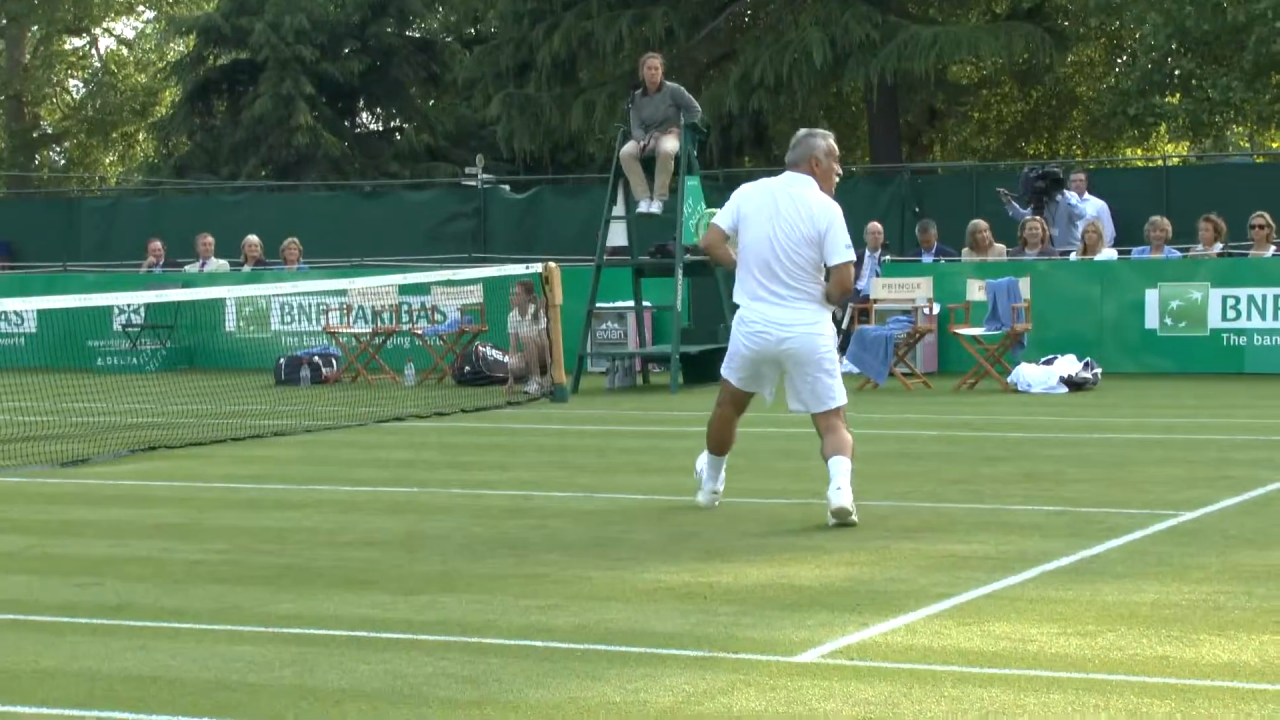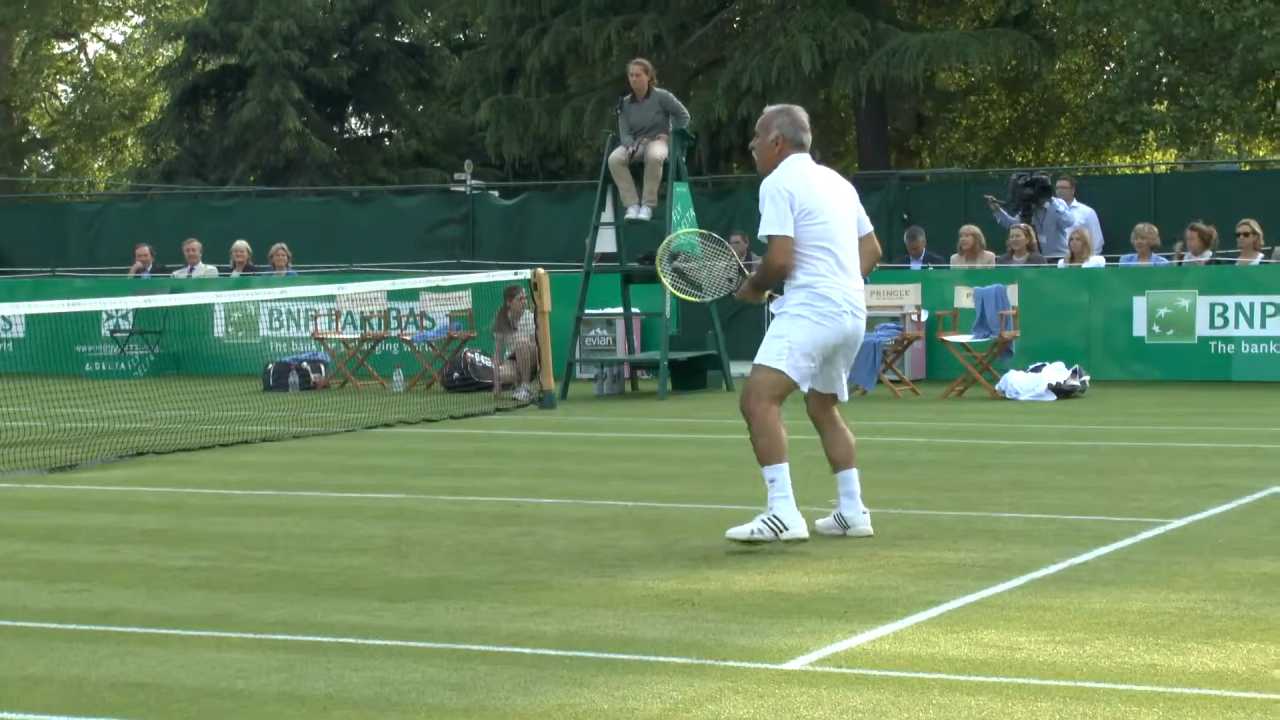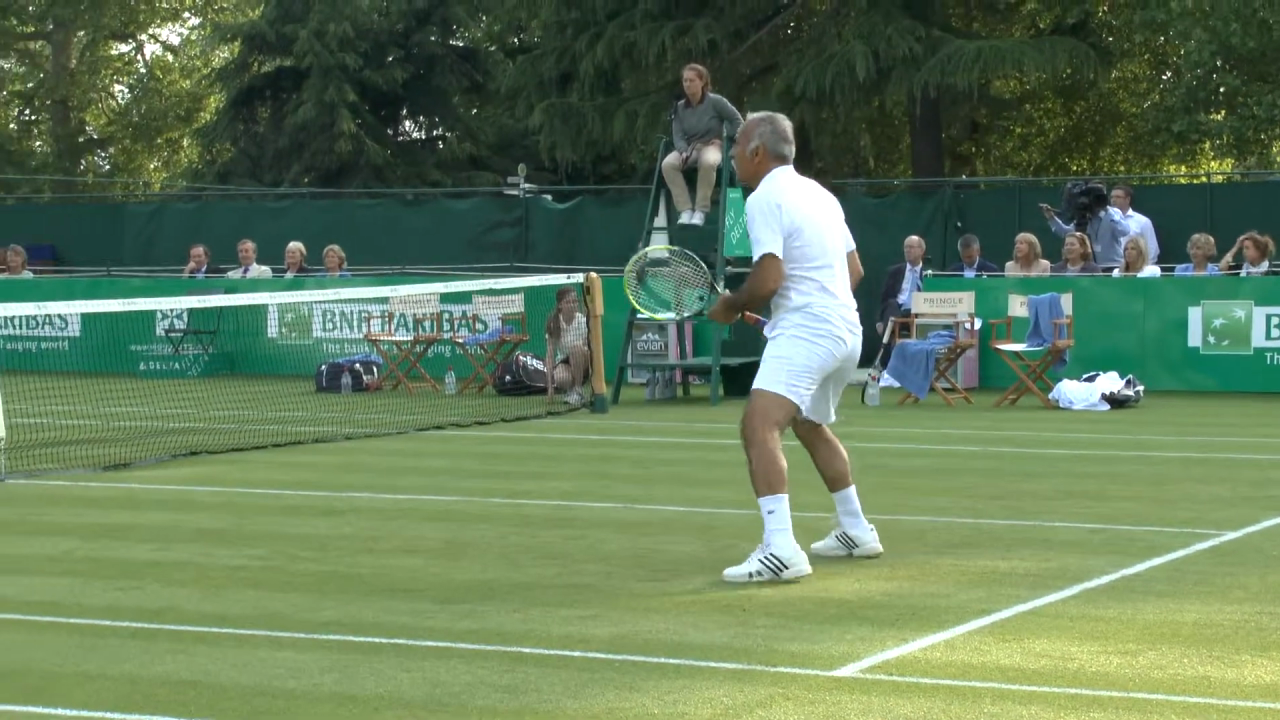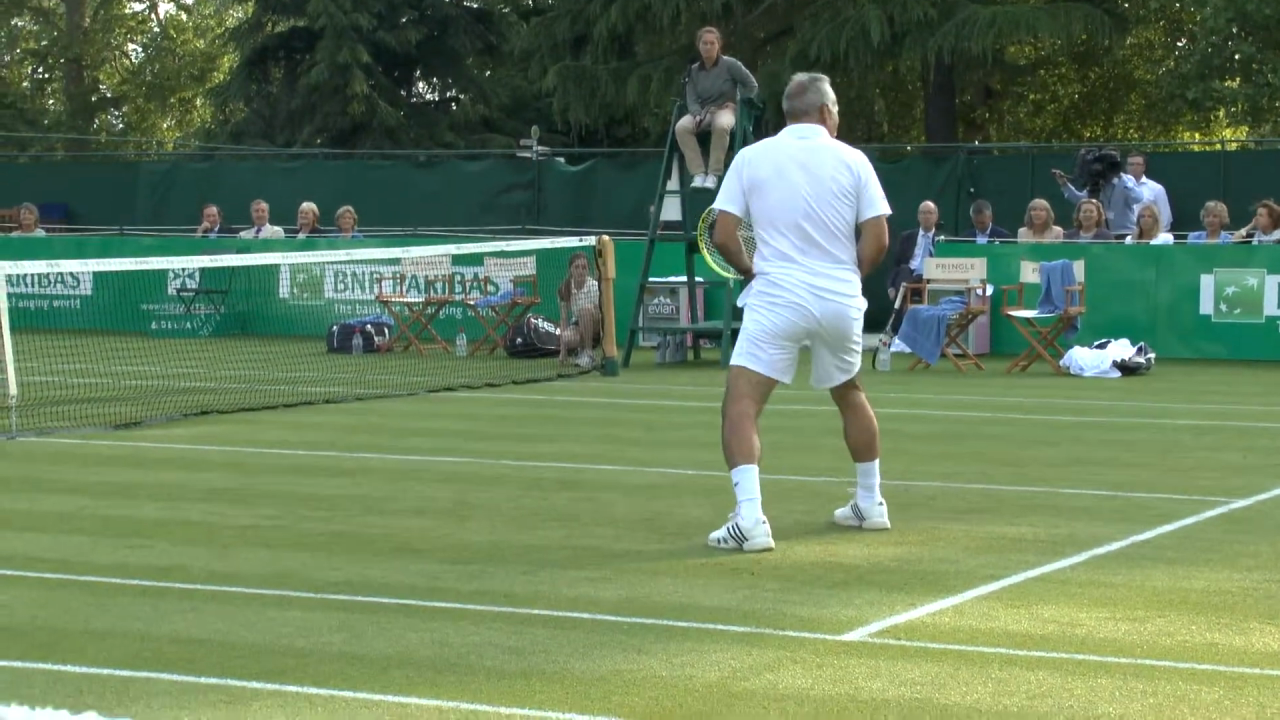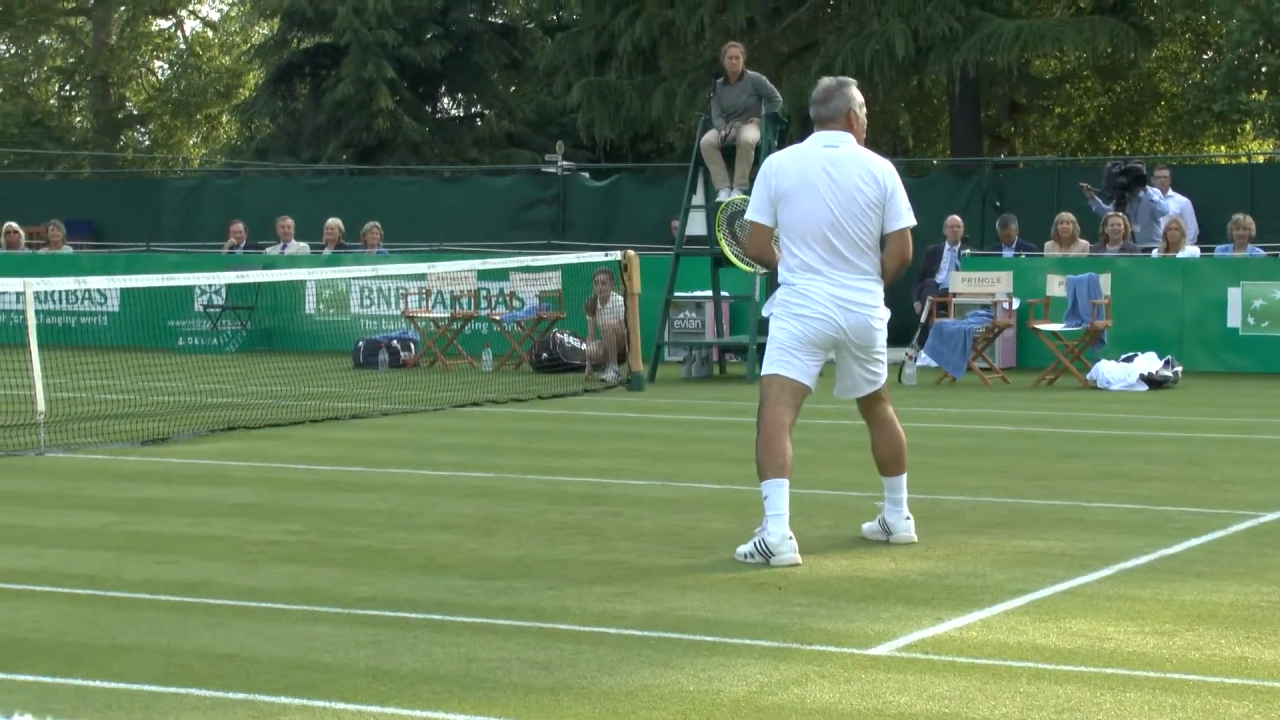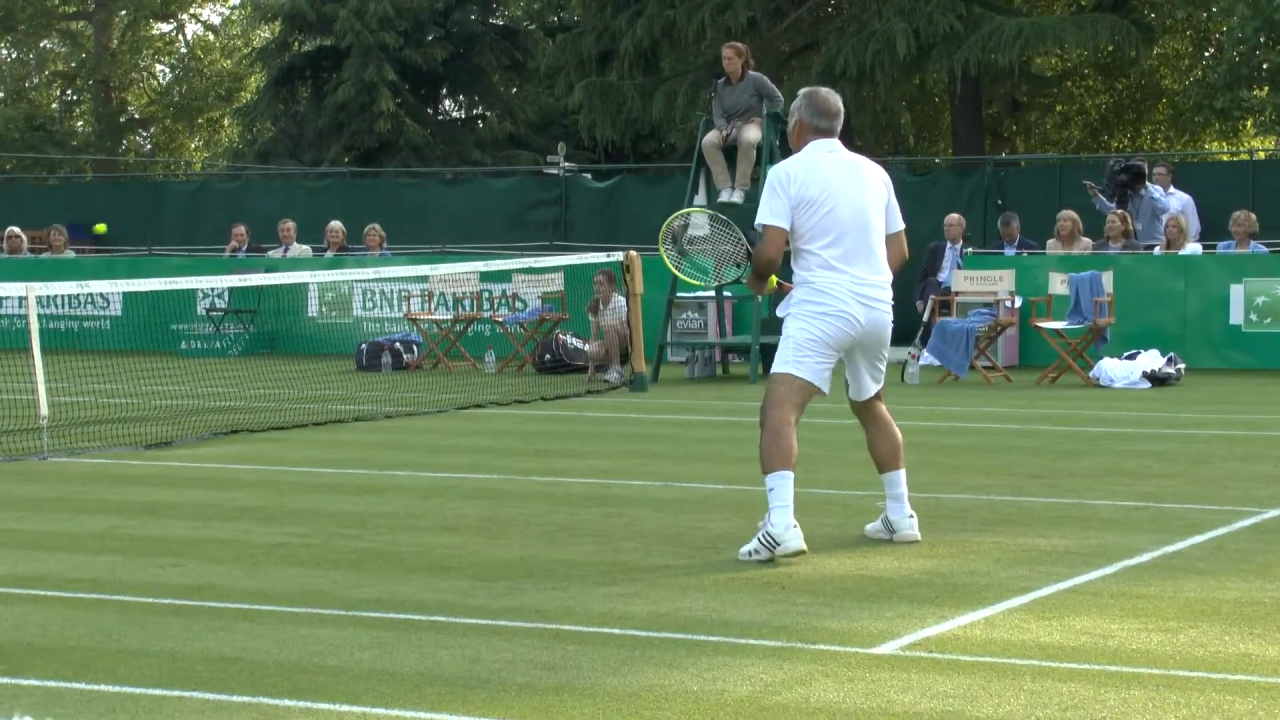
dt=0.7s
person 1, frame 1
left shoulder: (748, 193)
right shoulder: (827, 209)
left elbow: (709, 243)
right elbow: (843, 284)
right wrist: (818, 303)
left hip: (754, 326)
right hip: (809, 331)
left knee: (729, 406)
right knee: (833, 424)
left ankle: (712, 482)
right ankle: (840, 489)
person 1, frame 2
left shoulder: (779, 183)
right shoulder: (838, 182)
left elbow: (780, 260)
right elbow: (872, 251)
left wrist: (753, 286)
left hip: (811, 310)
right hip: (851, 312)
left knee: (758, 401)
right knee: (823, 408)
left ankle: (783, 512)
right ankle: (852, 511)
person 1, frame 3
left shoulder: (765, 199)
right shoulder: (821, 195)
left elbow: (769, 281)
right elbow: (854, 269)
left wrist: (727, 305)
left hip: (806, 332)
right hip: (846, 332)
left knee: (760, 428)
right knee: (811, 428)
left ankle: (781, 548)
right ankle: (856, 529)
person 1, frame 4
left shoulder: (751, 157)
right shoulder: (853, 159)
left elbow: (723, 236)
right elbow: (878, 241)
left wrist: (750, 270)
left hip: (777, 299)
right hip: (841, 301)
left knee: (740, 405)
right knee: (850, 395)
left ankle: (749, 518)
right ankle: (870, 503)
person 1, frame 5
left shoulder: (778, 165)
right shoulder: (879, 169)
left elbow: (757, 248)
right elbow: (900, 253)
left hip: (801, 309)
right hip: (864, 311)
left knee: (774, 418)
right knee: (878, 409)
left ankle: (777, 534)
right ankle: (897, 518)
person 1, frame 6
left shoulder: (787, 172)
right shoulder: (874, 172)
left elbow: (770, 253)
right elbow: (899, 252)
left wrist: (757, 278)
left hip: (821, 309)
right hip: (877, 309)
left knee: (778, 413)
right knee: (871, 407)
left ankle: (781, 524)
right ankle: (900, 515)
